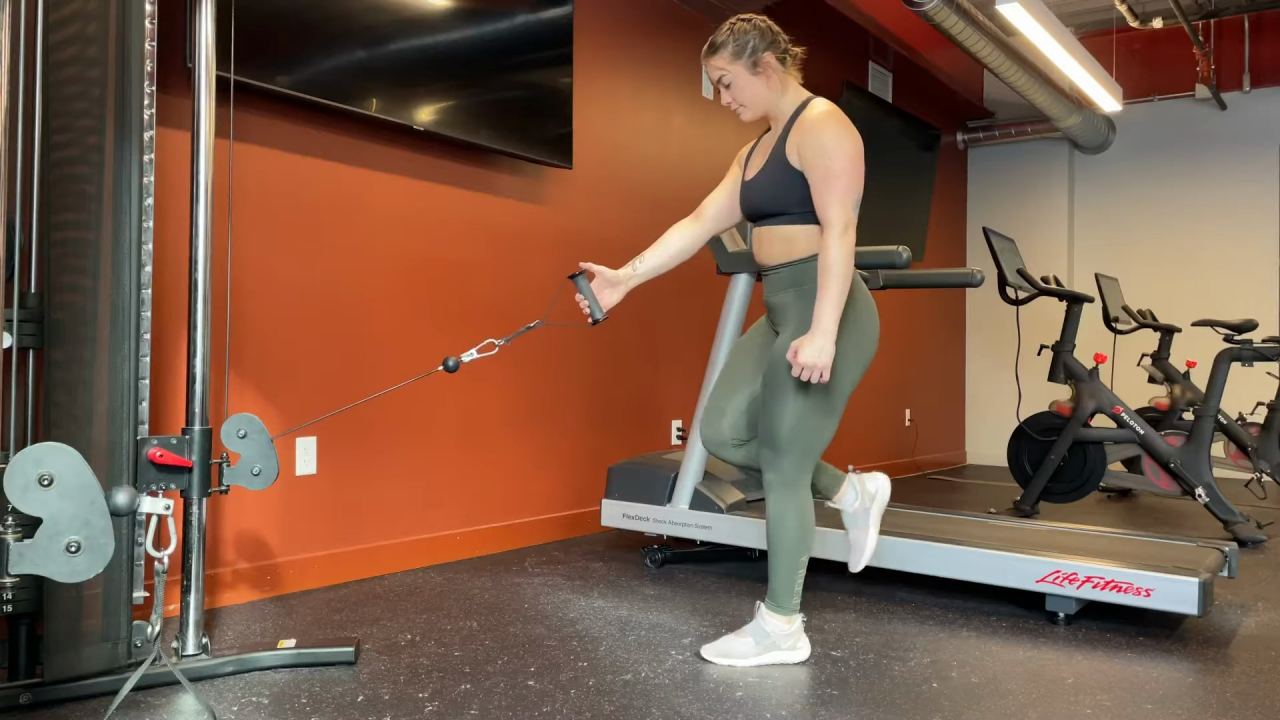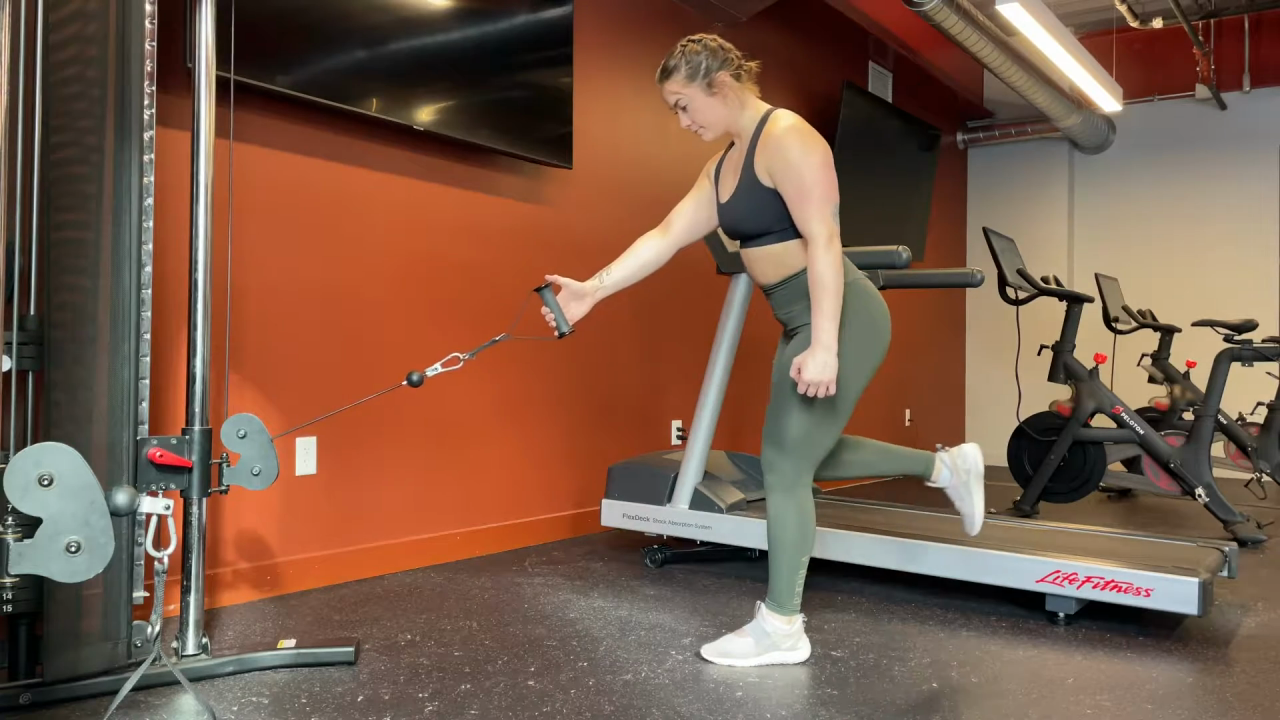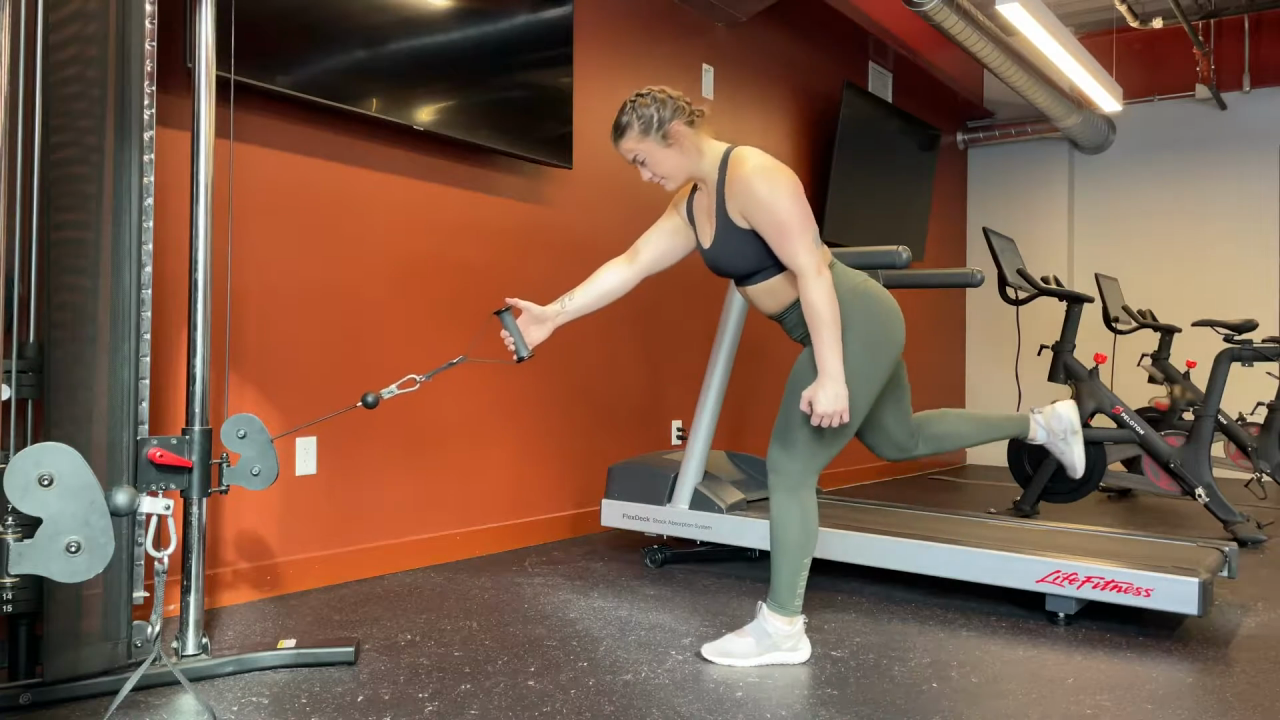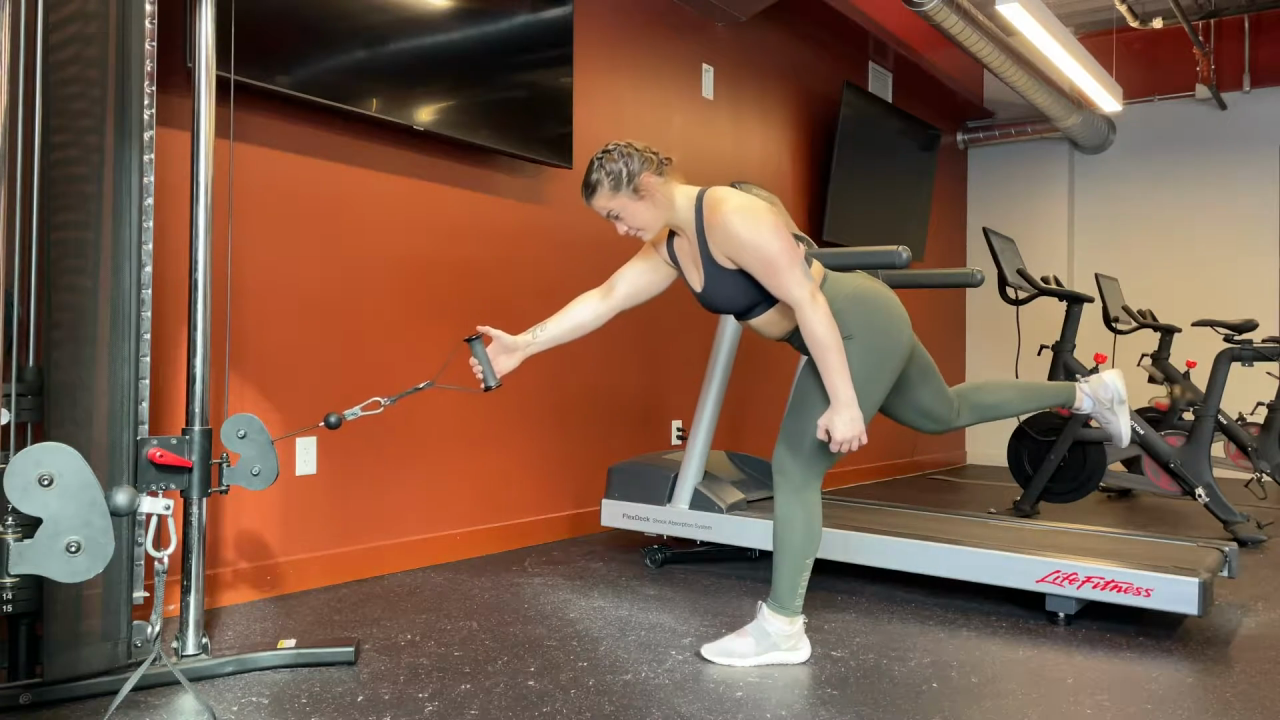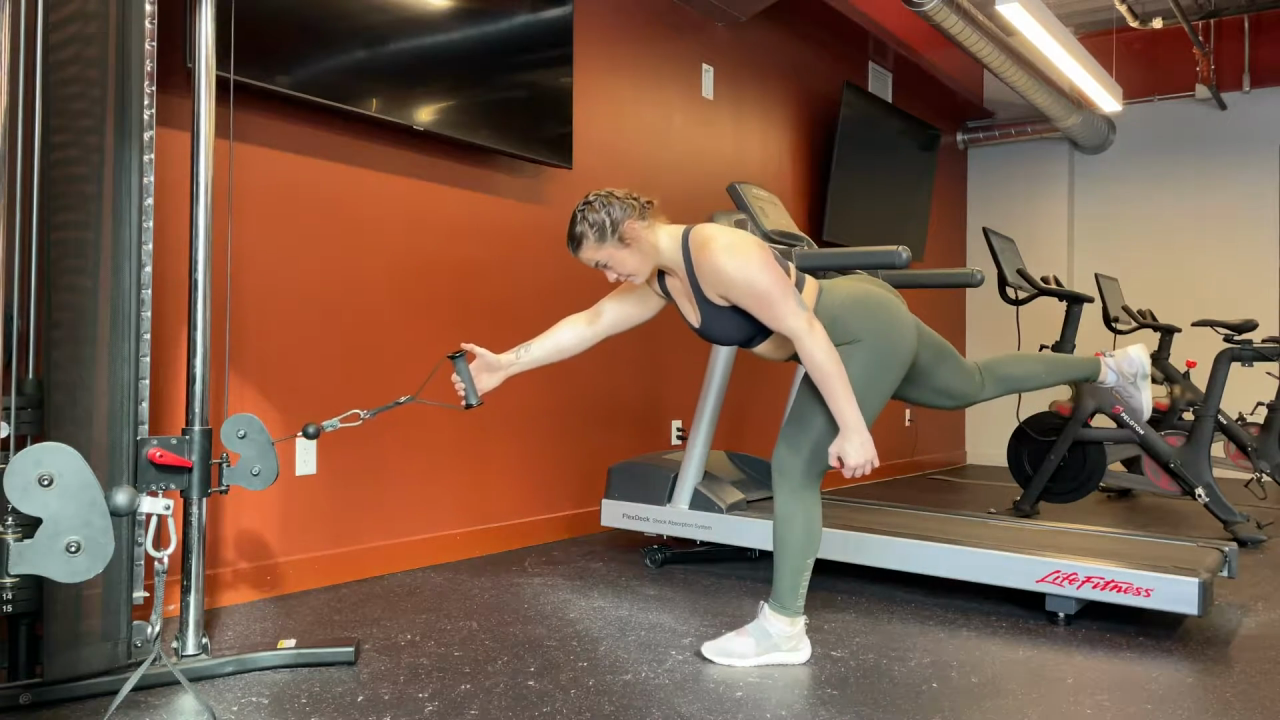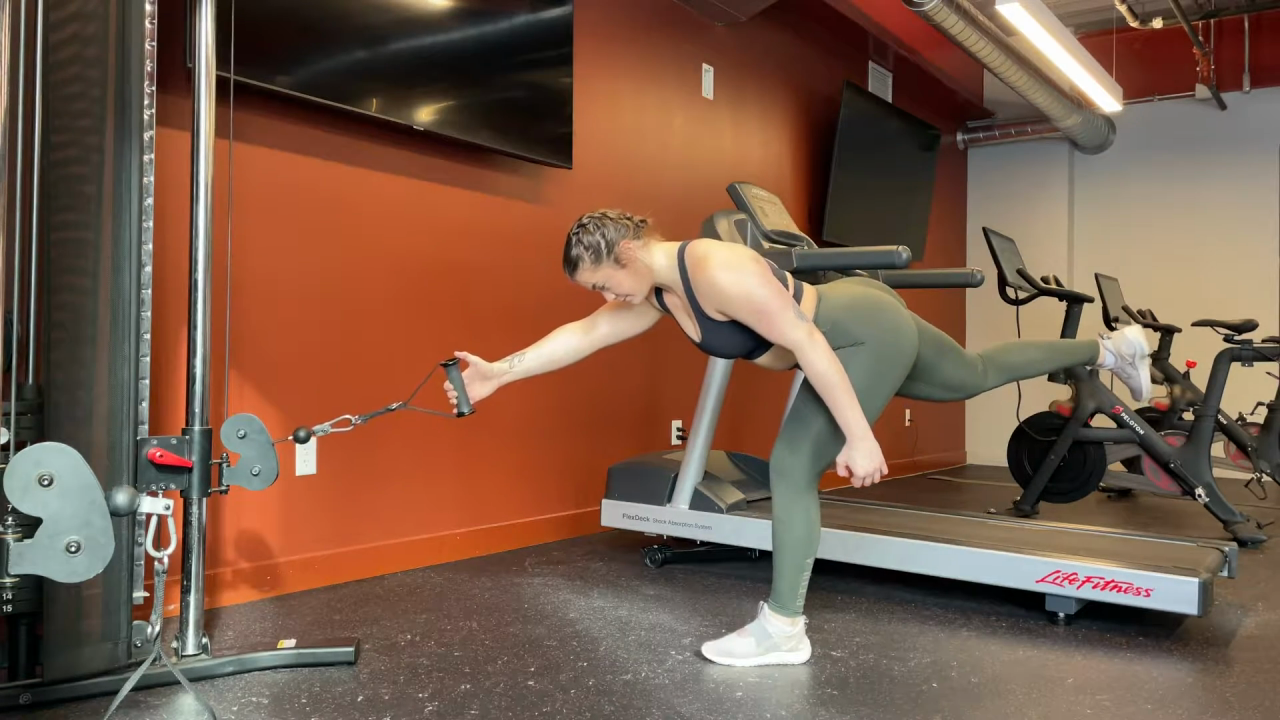
dt=0.4s
person 1, frame 1
left shoulder: (823, 124)
right shoulder: (759, 149)
left elbow: (840, 232)
right elbow: (700, 224)
left wrist: (823, 331)
right wrist: (626, 278)
left hip: (822, 316)
right hip: (781, 315)
left knee: (782, 467)
right knee: (722, 434)
left ankle: (781, 628)
right ankle: (849, 490)
person 1, frame 2
left shoulder: (787, 137)
right shoulder: (723, 164)
left elbow: (825, 244)
right elbow: (666, 236)
left wrist: (824, 346)
right wrist: (593, 290)
left hip: (838, 320)
right hip: (801, 323)
left knee: (785, 467)
right knee: (805, 460)
left ankle: (781, 629)
right ankle: (943, 466)
person 1, frame 3
left shoulder: (753, 176)
right shoulder: (691, 203)
left elbow: (813, 273)
right elbow: (629, 264)
left wrist: (831, 378)
right wrist: (553, 315)
left hip: (855, 326)
right hip: (842, 329)
left knee: (790, 468)
right knee: (898, 440)
left ankle: (783, 628)
right ankle: (1041, 424)
person 1, frame 4
left shoulder: (729, 216)
right shoulder: (670, 246)
left elbow: (806, 302)
right elbow: (604, 298)
left wrist: (843, 402)
right wrist: (523, 345)
left hip: (863, 327)
right hip: (861, 328)
left knee: (796, 469)
right knee: (945, 413)
left ankle: (782, 627)
right ankle: (1087, 394)
person 1, frame 5
left shoulder: (718, 254)
right shoulder: (661, 277)
left elbow: (804, 332)
right elbow: (589, 324)
left wrist: (852, 429)
right wrist: (506, 364)
left hip: (869, 331)
right hip: (865, 323)
left knee: (794, 467)
right knee: (972, 385)
left ankle: (783, 628)
right ankle: (1110, 367)
person 1, frame 6
left shoulder: (715, 271)
right shoulder: (657, 290)
left elbow: (805, 344)
right elbow: (582, 335)
left wrist: (858, 437)
right wrist: (499, 372)
left hip: (870, 334)
right hip: (866, 322)
left knee: (793, 469)
right knee: (977, 374)
left ankle: (783, 628)
right ankle: (1110, 348)
